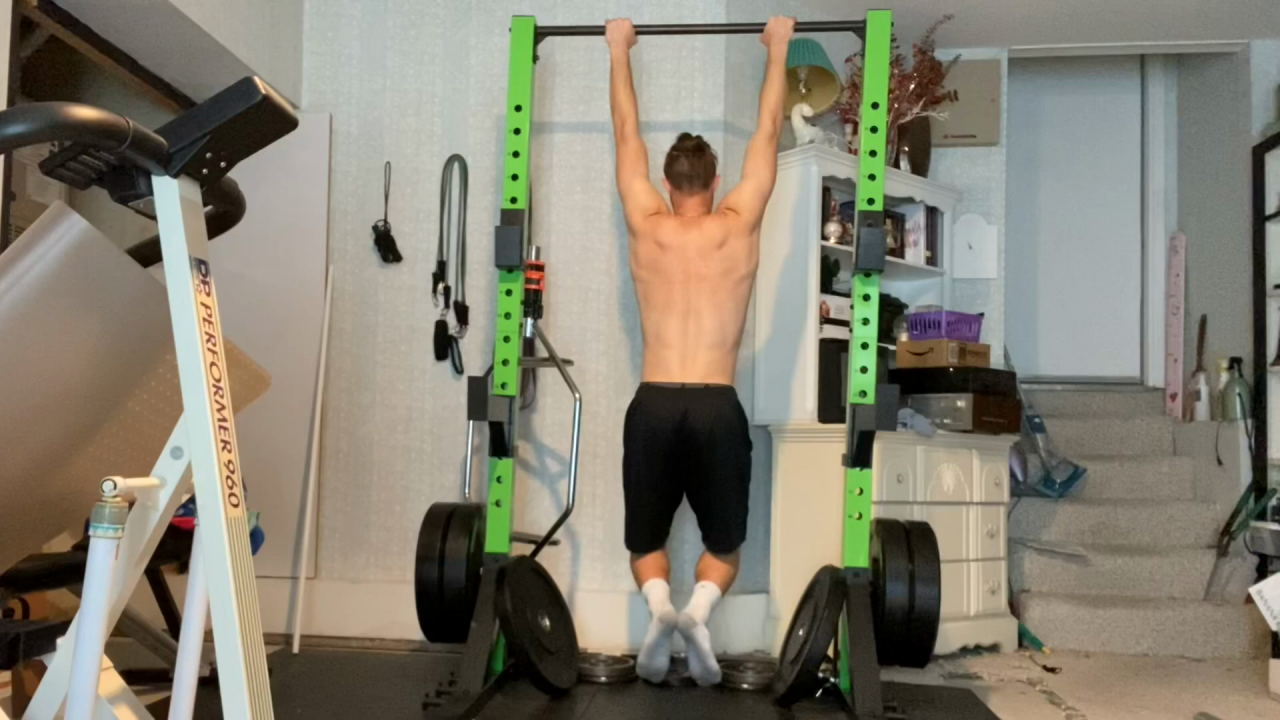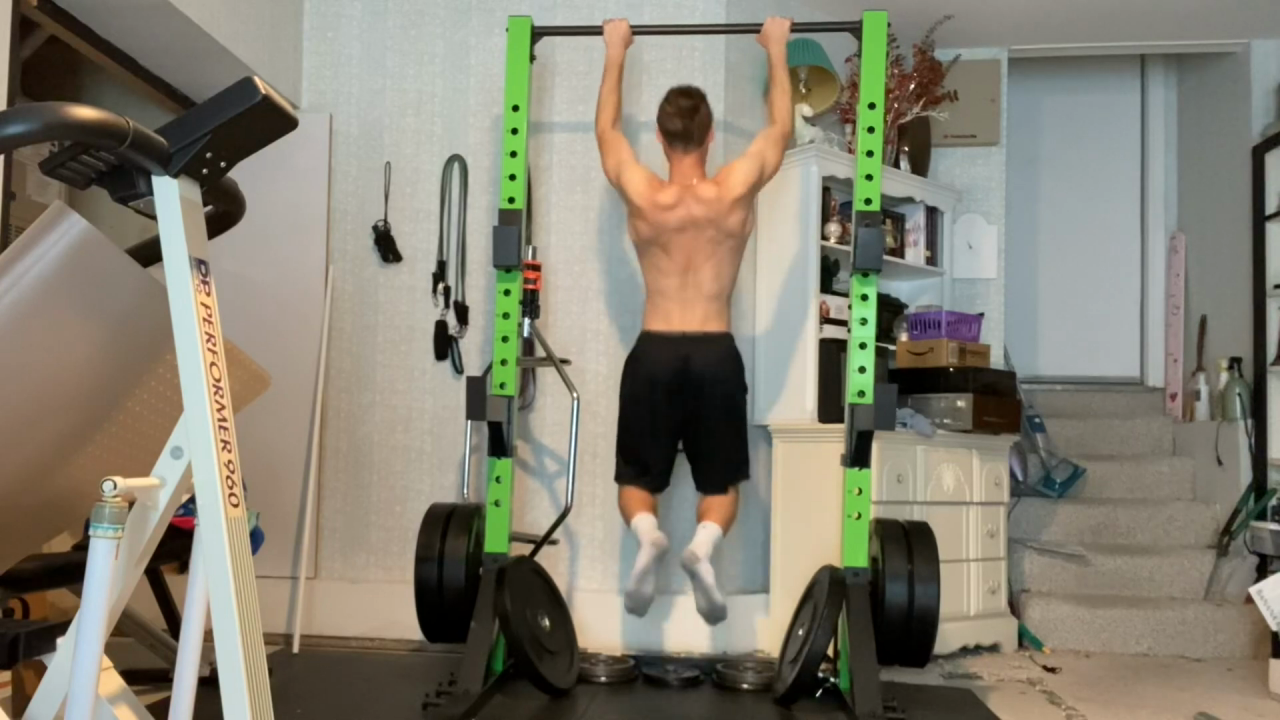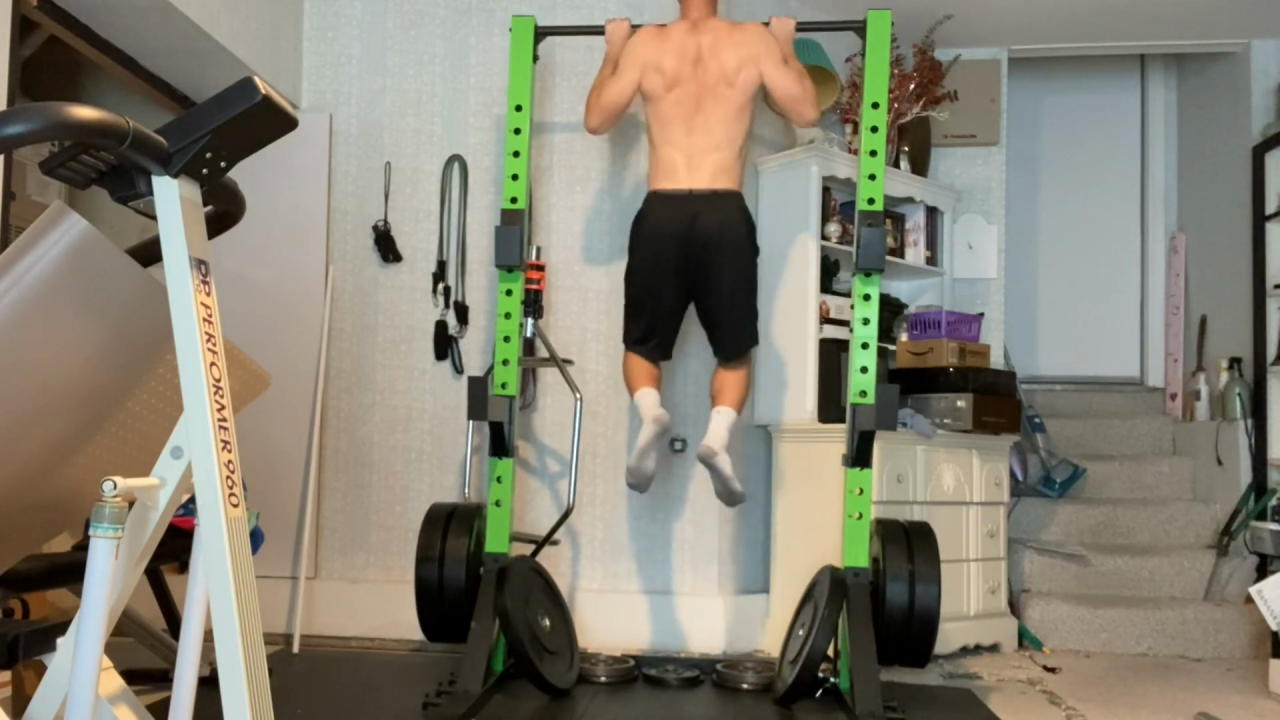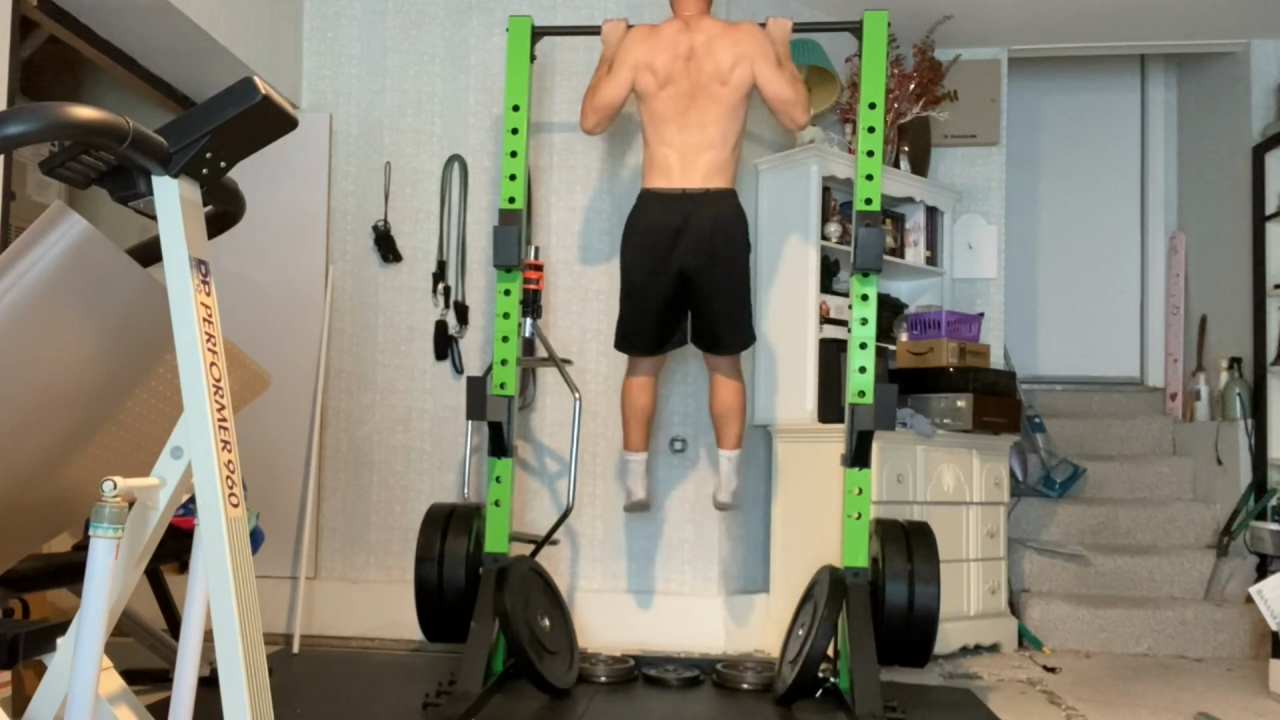
dt=0.7s
person 1, frame 1
left shoulder: (646, 229)
right shoulder: (739, 228)
left elbow: (627, 133)
right elbow: (766, 132)
left wrist: (619, 51)
right wrist: (777, 51)
left hip: (653, 407)
right hip: (717, 409)
left knee: (647, 541)
right knee: (723, 545)
left ankle: (660, 604)
right ankle: (699, 607)
person 1, frame 2
left shoulder: (641, 198)
right shoulder: (735, 195)
left elbow: (606, 128)
right elbow: (779, 128)
left wrist: (615, 52)
right wrist: (776, 51)
left hip: (653, 355)
right hip: (715, 356)
left knee: (635, 481)
right knee: (720, 484)
left ankle: (648, 536)
right ankle: (702, 547)
person 1, frame 3
left shoulder: (646, 43)
left elbow: (595, 120)
right elbow: (807, 113)
left wrist: (613, 51)
right wrist: (786, 47)
left hip: (661, 216)
right hip: (724, 216)
left knee: (641, 347)
right knee: (734, 353)
left ankle: (650, 412)
right ankle: (718, 435)
person 1, frame 4
left shoulder: (638, 42)
left elbow: (591, 120)
right elbow: (797, 115)
left wrist: (608, 51)
right wrist: (781, 48)
left hip: (654, 216)
right hip: (718, 217)
left knee: (643, 360)
right knee: (724, 360)
left ankle: (636, 482)
right ankle: (728, 481)
